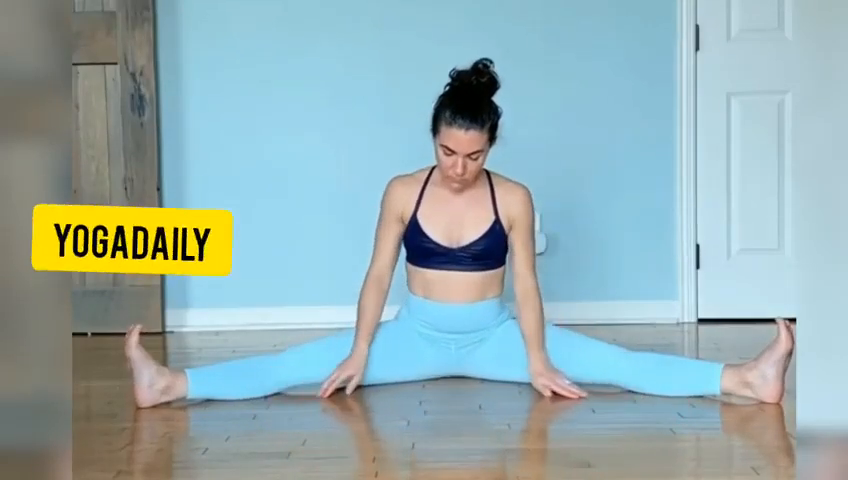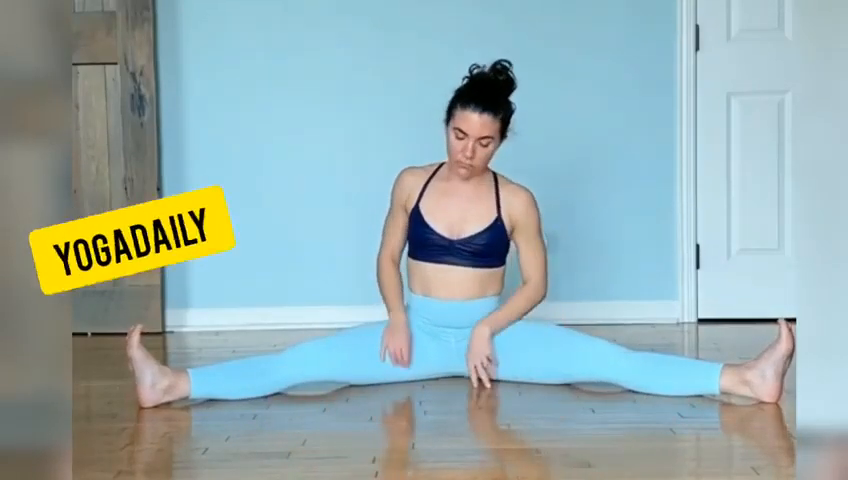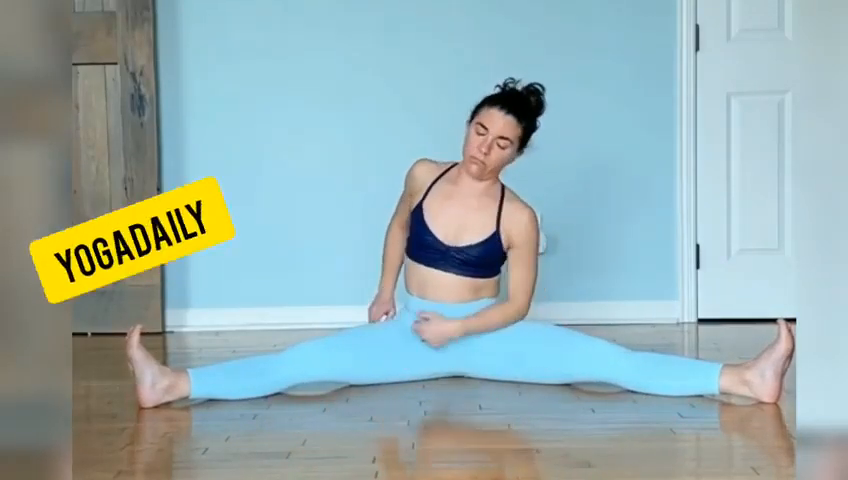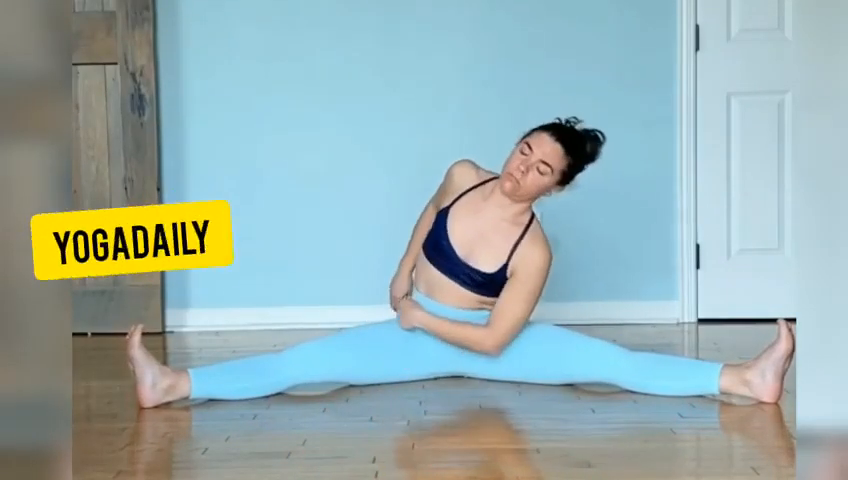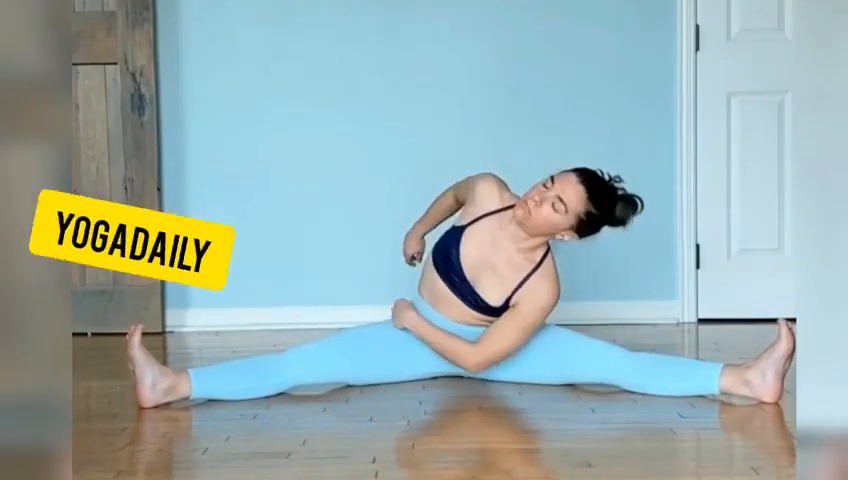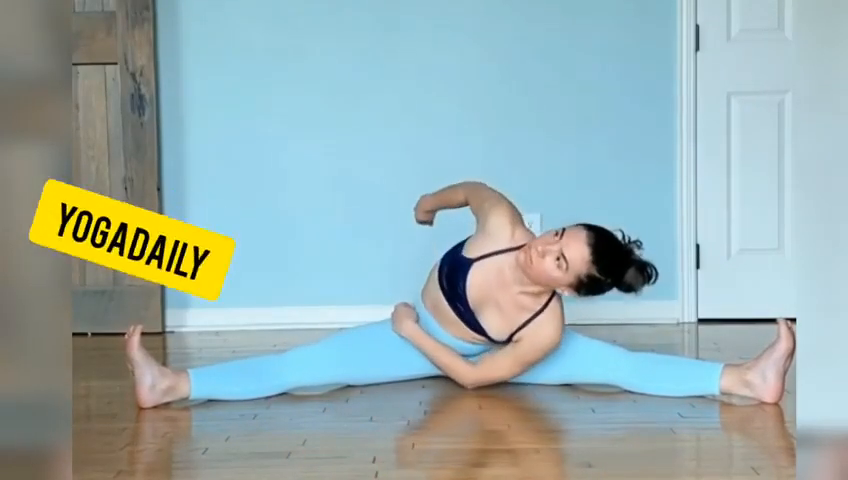
dt=0.5s
person 1, frame 1
left shoulder: (513, 197)
right shoulder: (402, 191)
left elbow: (527, 285)
right elbow: (377, 276)
left wrist: (537, 356)
right wrist: (360, 350)
left hip: (492, 335)
right hip: (415, 335)
left knee: (606, 363)
right knee: (300, 365)
left ankle: (744, 379)
right ankle: (171, 383)
person 1, frame 2
left shoulder: (516, 200)
right shoulder: (411, 182)
left elbow: (536, 282)
right elbow: (387, 258)
left wrist: (487, 330)
right wrist: (397, 318)
left hip: (493, 332)
right hip: (419, 330)
left knee: (604, 360)
right knee: (304, 362)
left ankle: (743, 379)
right ankle: (175, 383)
person 1, frame 3
left shoulder: (517, 216)
right shoulder: (424, 174)
left elbow: (517, 305)
right elbow: (398, 226)
left wrist: (455, 329)
right wrist: (385, 290)
left hip: (485, 338)
right hip: (412, 330)
left knee: (602, 360)
right knee: (303, 362)
left ankle: (743, 378)
right ankle: (175, 383)
person 1, frame 4
left shoulder: (533, 249)
right shoulder: (463, 176)
left elbow: (495, 340)
left wrist: (424, 319)
right wrist: (403, 273)
left hip: (481, 344)
right hip: (415, 332)
left knee: (608, 362)
right knee: (301, 363)
left ankle: (742, 380)
right ankle: (175, 384)
person 1, frame 5
left shoulder: (541, 288)
right shoulder: (489, 192)
left elbow: (476, 359)
right elbow: (455, 190)
left wrist: (412, 321)
right wrist: (418, 229)
left hip: (477, 350)
right hip: (417, 333)
left knee: (610, 364)
right knee: (302, 364)
right ankle: (174, 383)
person 1, frame 6
left shoulder: (545, 330)
right shoulder: (502, 224)
left elbow: (473, 376)
right elbow: (473, 188)
left wrist: (410, 331)
right wrist: (429, 201)
left hip: (467, 358)
right hip: (416, 334)
left knee: (613, 365)
right knee: (302, 365)
right ankle: (174, 384)
